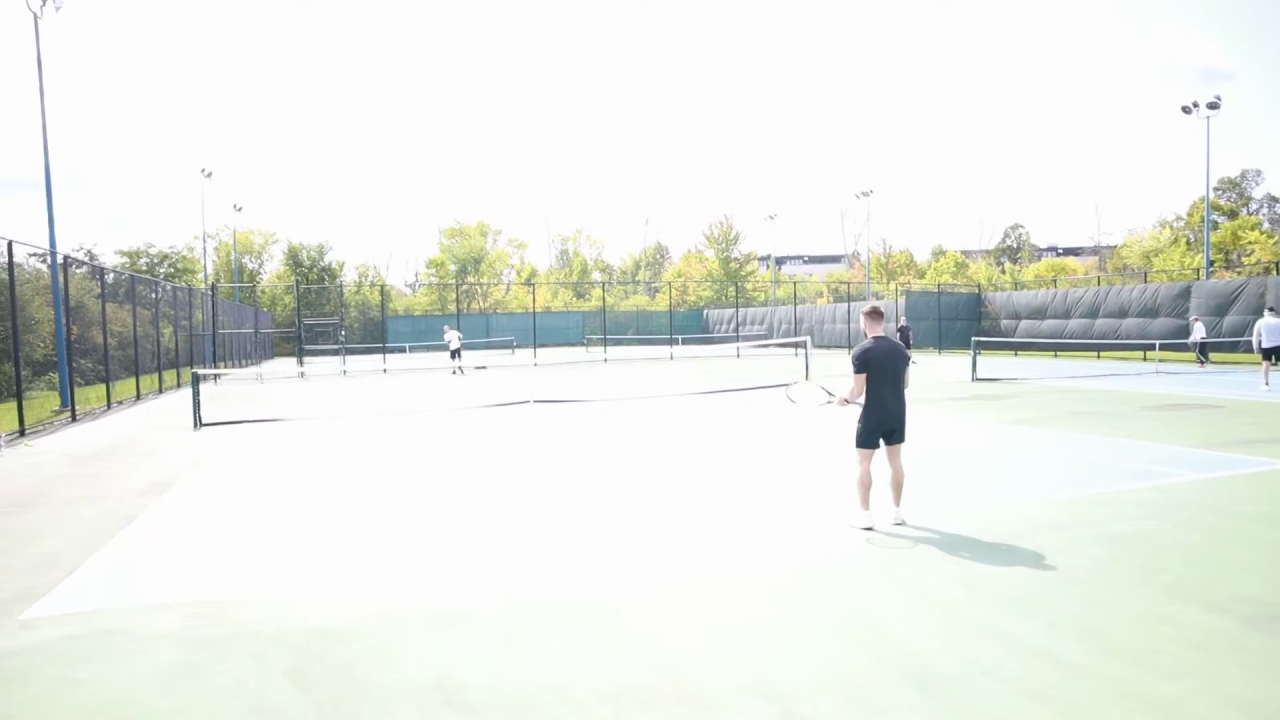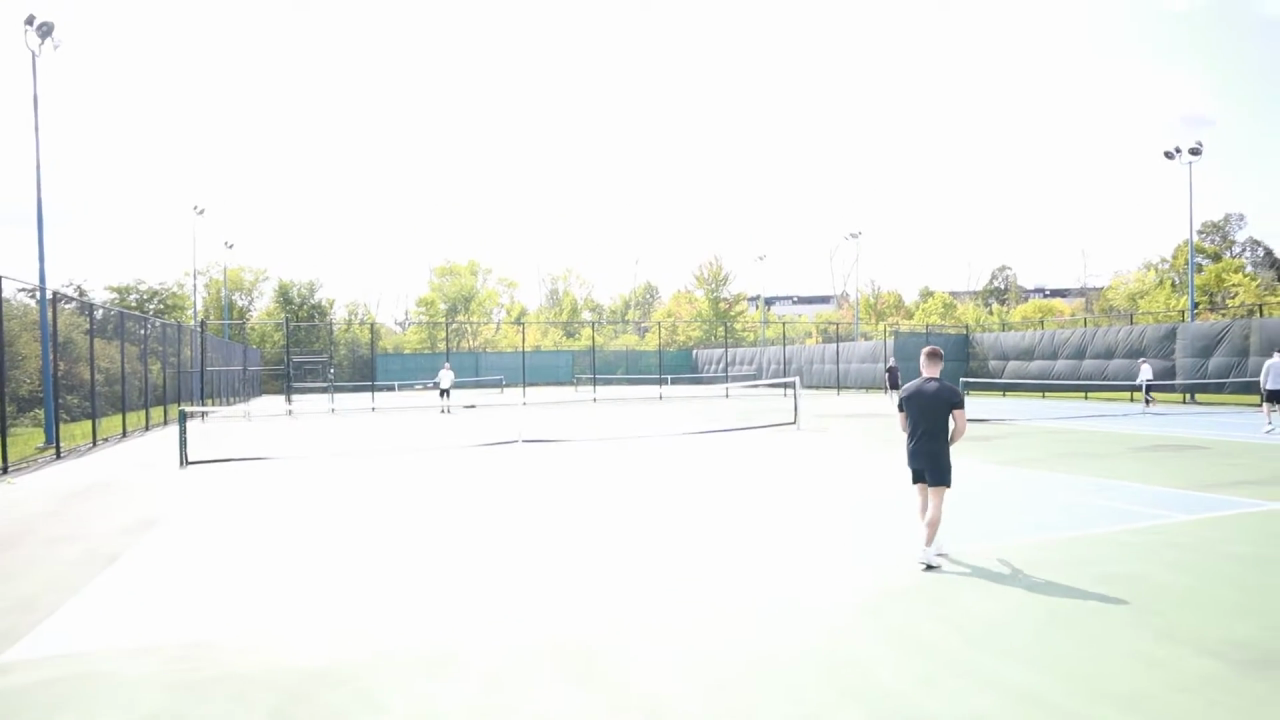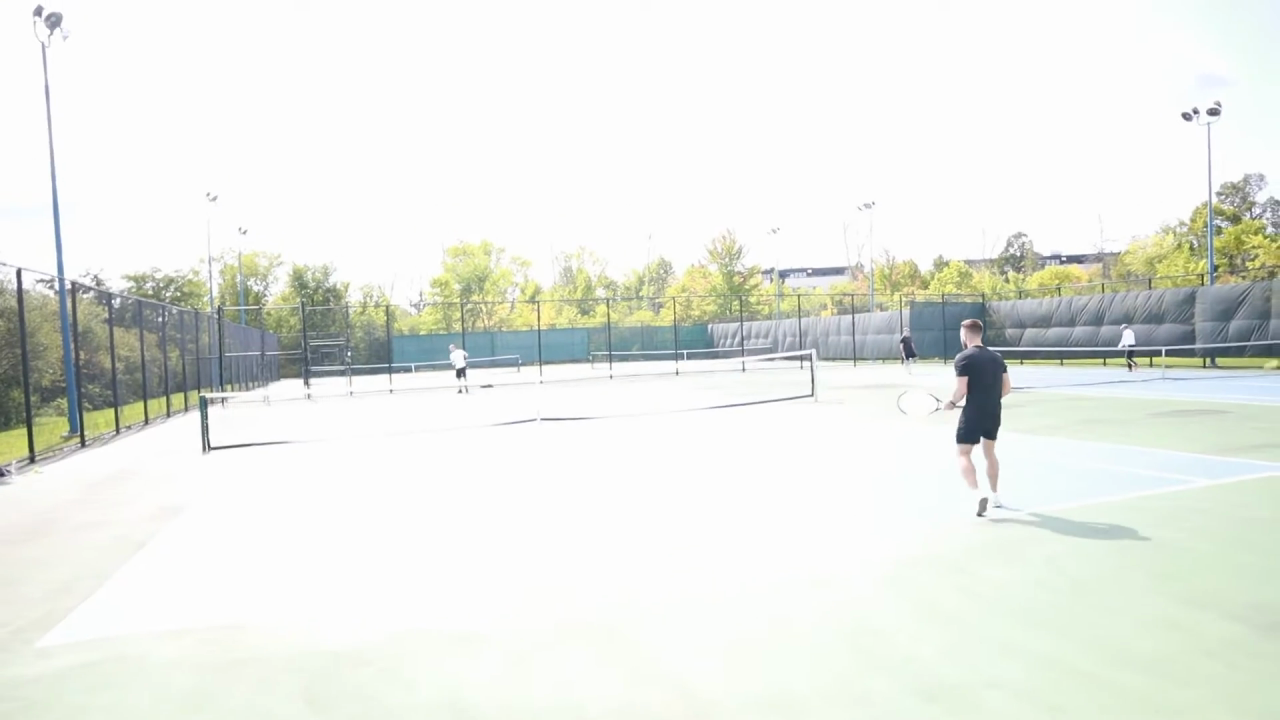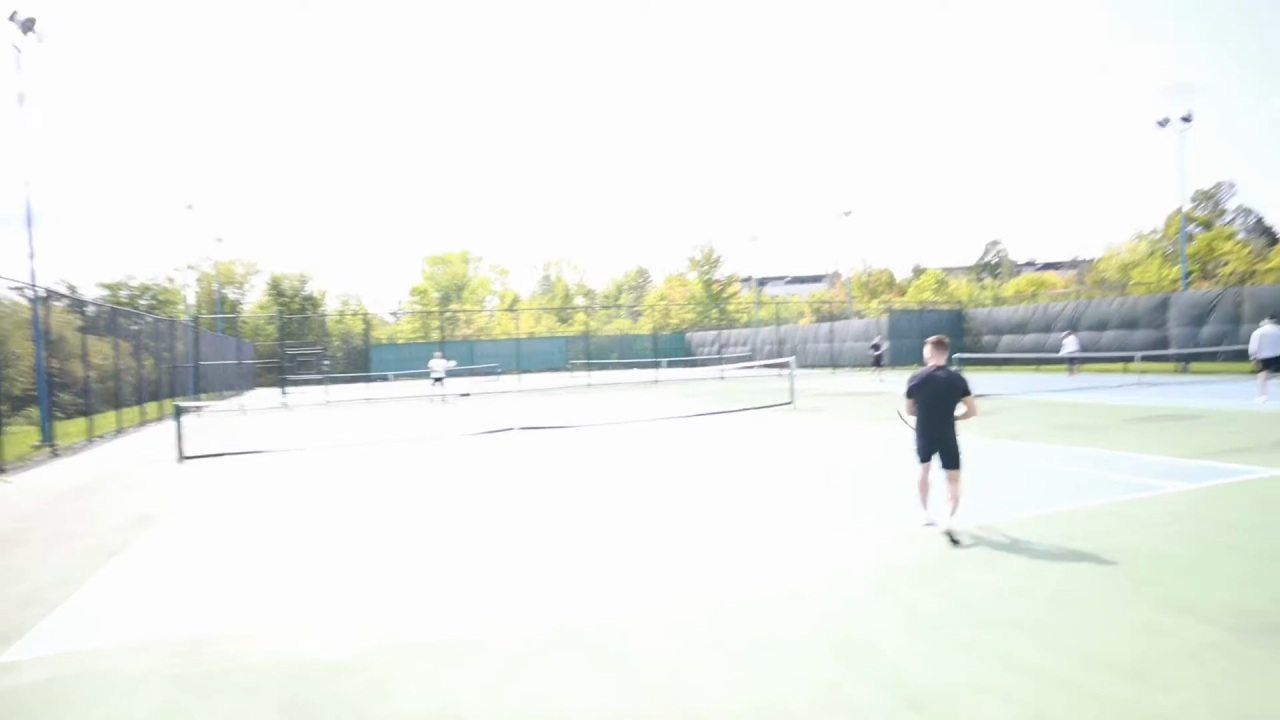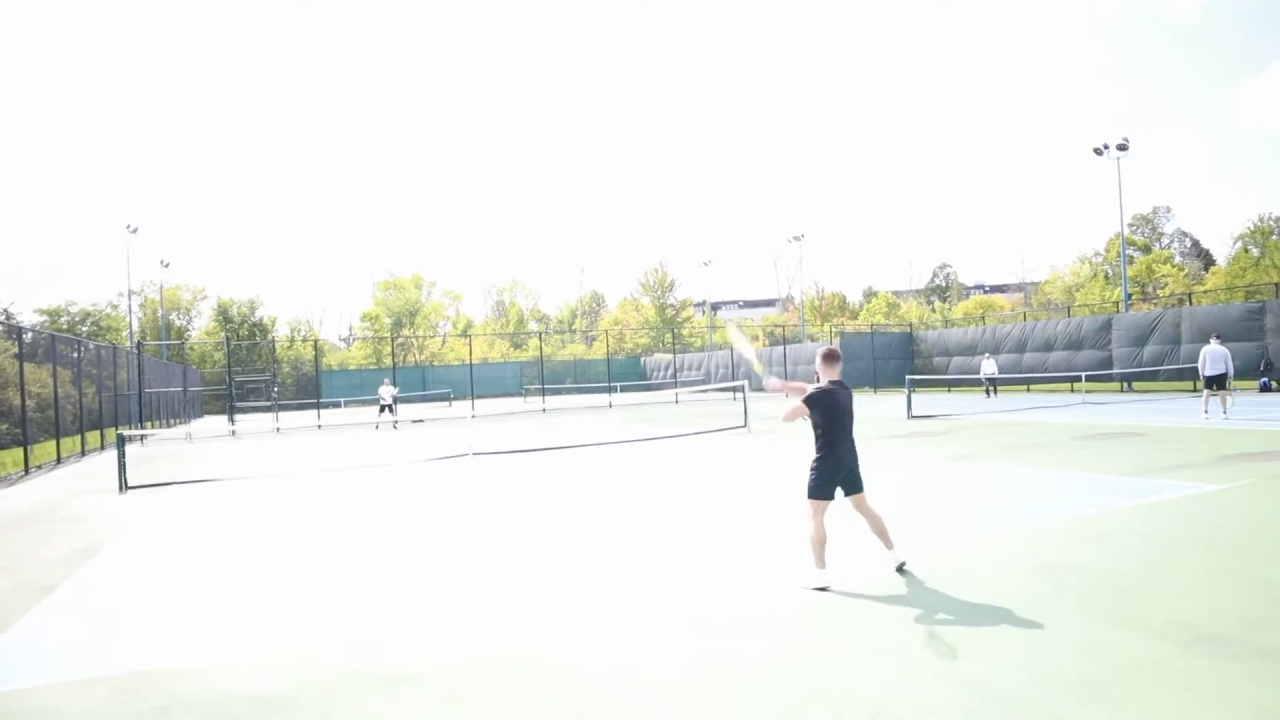
dt=1s
person 1, frame 1
left shoulder: (862, 351)
right shoulder: (900, 349)
left elbow: (858, 390)
right elbow: (905, 383)
left wrist: (846, 399)
left hip: (873, 415)
right hip: (897, 413)
left knee: (864, 463)
right knee: (895, 462)
left ankle: (865, 515)
right ankle: (897, 512)
person 1, frame 2
left shoulder: (906, 390)
right shoulder: (952, 392)
left elbow: (903, 425)
right elbow: (961, 426)
right wrist: (947, 444)
left hip: (914, 453)
right hip: (938, 454)
left knee: (923, 498)
right knee: (935, 503)
left ankle: (934, 545)
right ankle: (927, 552)
person 1, frame 3
left shoulder: (964, 358)
right shoulder: (997, 358)
left elbow: (962, 390)
right elbow: (1006, 388)
left wrist: (952, 403)
left hip: (973, 414)
right hip: (994, 413)
left knee: (963, 455)
right knee: (989, 453)
left ankle: (979, 493)
right ankle: (994, 496)
person 1, frame 4
left shoulder: (915, 378)
right shoulder: (957, 379)
left elbow: (909, 410)
right elbow: (972, 411)
left hip: (924, 435)
right hip: (946, 436)
left knee: (924, 469)
right knee: (953, 482)
left ankle: (926, 514)
right ankle: (948, 521)
person 1, frame 5
left shoulder: (819, 394)
right shoulder: (844, 390)
left elbow: (787, 416)
left wrist: (800, 409)
right wrist: (783, 384)
left hip: (827, 462)
right hip: (849, 460)
left knee: (816, 516)
right knee: (865, 509)
left ankle: (820, 575)
right ankle: (894, 556)
